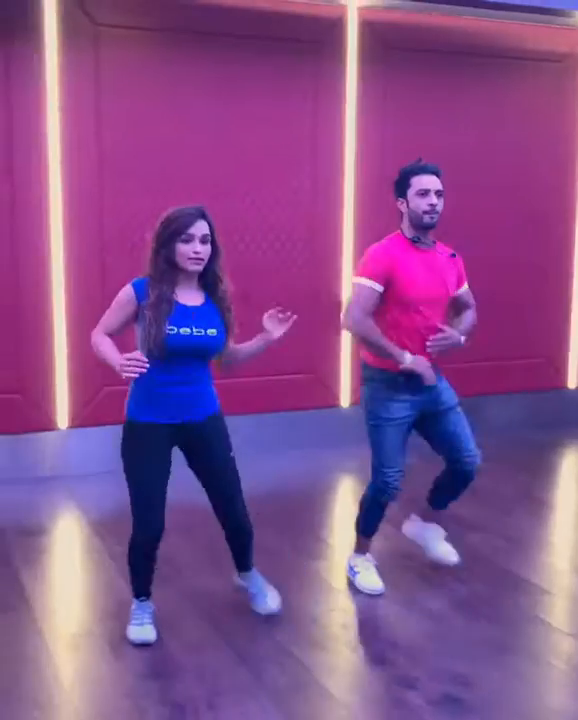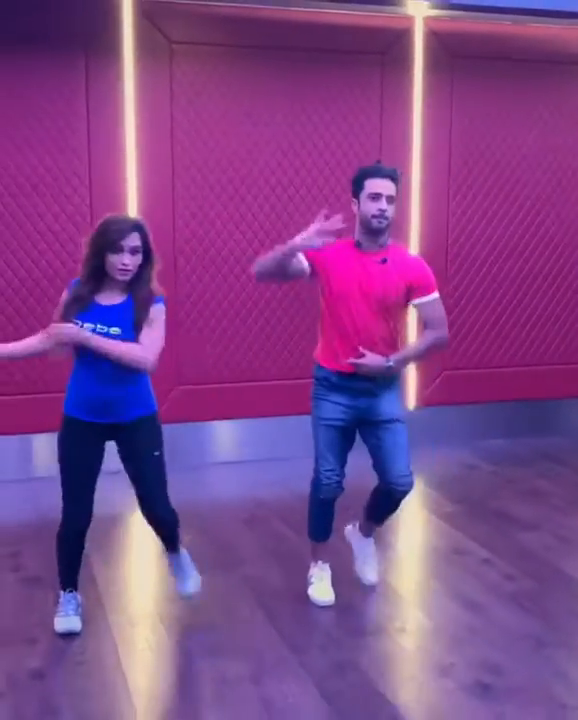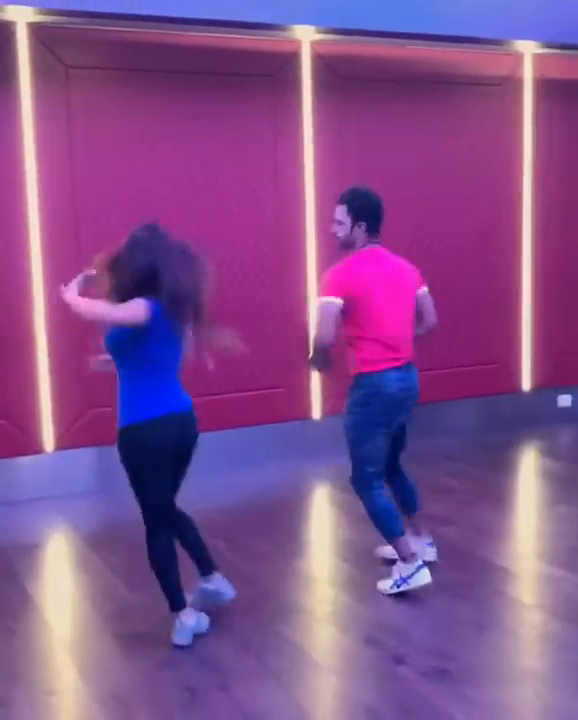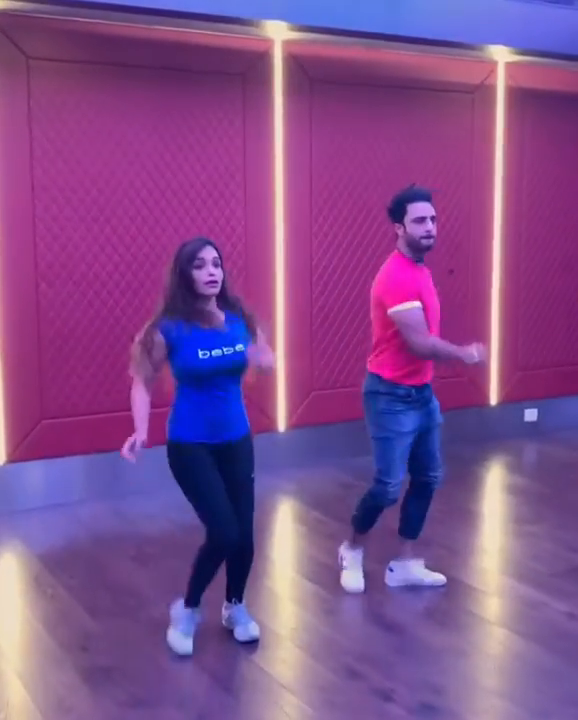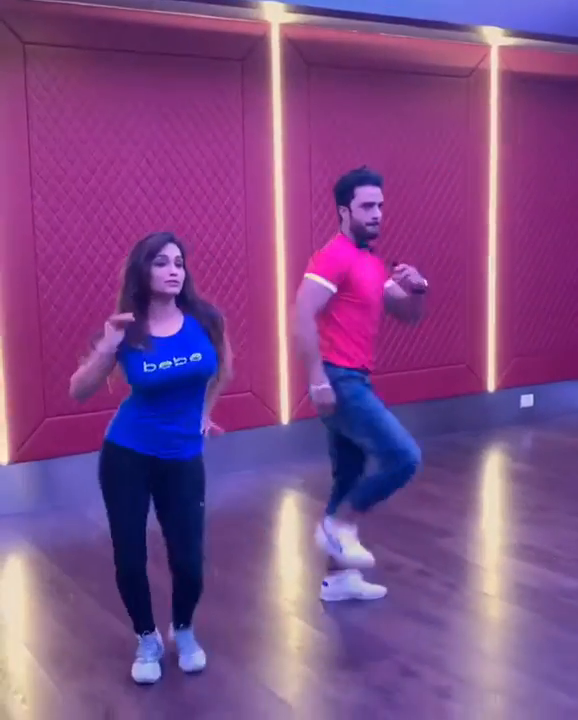
dt=1s
person 1, frame 1
left shoulder: (217, 299)
right shoulder: (141, 293)
left elbow: (228, 356)
right elbow: (99, 334)
left wrist: (268, 339)
right wrist: (118, 361)
left hip: (204, 420)
right hip: (148, 425)
left knee: (234, 512)
right knee: (149, 524)
left ankle: (248, 576)
right ankle: (141, 604)
person 1, frame 2
left shoulder: (152, 303)
right shoulder: (77, 293)
left elbow: (146, 359)
right elbow: (49, 338)
left wrist: (90, 338)
left hip: (137, 420)
right hip: (81, 420)
left knee: (157, 507)
right knee: (76, 514)
left ankle: (177, 555)
right ankle: (68, 597)
person 1, frame 3
left shoulder: (140, 306)
right shoulder: (173, 302)
left elbow: (91, 310)
left wrist: (73, 290)
left hip: (144, 430)
right hip: (177, 421)
left knee: (156, 518)
right knee: (166, 508)
left ankle: (185, 616)
right ankle: (212, 578)
person 1, frame 4
left shoulder: (237, 317)
right shoulder: (168, 328)
left elbow: (261, 355)
right elbow: (140, 379)
left wrist: (262, 357)
right wrist: (139, 430)
left hip: (235, 437)
right hip: (189, 443)
left knee: (243, 534)
right knee: (225, 533)
left ankle: (235, 607)
right ankle: (187, 610)
person 1, frame 5
left shoulder: (204, 319)
right shoulder: (122, 332)
left elbow: (223, 364)
right elbow: (78, 392)
left wrist: (202, 410)
right wrist: (108, 347)
left hip: (183, 456)
right hip: (126, 454)
left knee: (187, 560)
right knee: (130, 559)
left ankle: (183, 632)
right ankle: (148, 639)
person 2, frame 1
left shoulder: (451, 260)
right shoulder: (381, 257)
left elbow: (468, 309)
right elbow: (354, 321)
left wrist: (458, 336)
right wrist: (405, 358)
left hip: (433, 381)
right hip: (390, 385)
left knee: (467, 462)
right knee: (387, 480)
left ankle: (426, 523)
right ankle: (360, 558)
person 2, frame 2
left shoulder: (413, 268)
right shoulder: (325, 255)
left elbow: (439, 331)
right elbow: (262, 272)
left wrist: (390, 364)
right wrist: (300, 243)
left hip: (381, 389)
right hip: (332, 387)
left knee: (398, 481)
right knee: (327, 482)
left ankle: (364, 533)
right ankle: (319, 566)
person 2, frame 3
left shoulder: (338, 276)
right shoulder: (405, 268)
left elbow: (323, 339)
right elbow: (429, 322)
left wrist: (319, 362)
left hip: (373, 385)
right hip: (403, 380)
left knee: (364, 478)
right knee: (386, 465)
left ankle: (411, 565)
right ankle: (419, 540)
person 2, frame 4
left shoulder: (418, 271)
right shoulder: (396, 277)
right elbow: (419, 343)
left wrist: (448, 352)
right wrist: (465, 354)
left hip: (419, 391)
right hip: (390, 393)
left knee: (426, 480)
right knee: (388, 485)
left ankle: (404, 564)
right ankle: (353, 549)
person 2, frame 5
left shoulder: (371, 263)
right shoulder: (334, 257)
left elbow: (409, 315)
right elbow: (303, 317)
left wrist: (417, 287)
right wrist: (317, 380)
left hip: (357, 381)
right hip: (339, 382)
left knee: (350, 480)
right knee: (405, 458)
left ankle: (339, 577)
right ankle: (338, 522)
